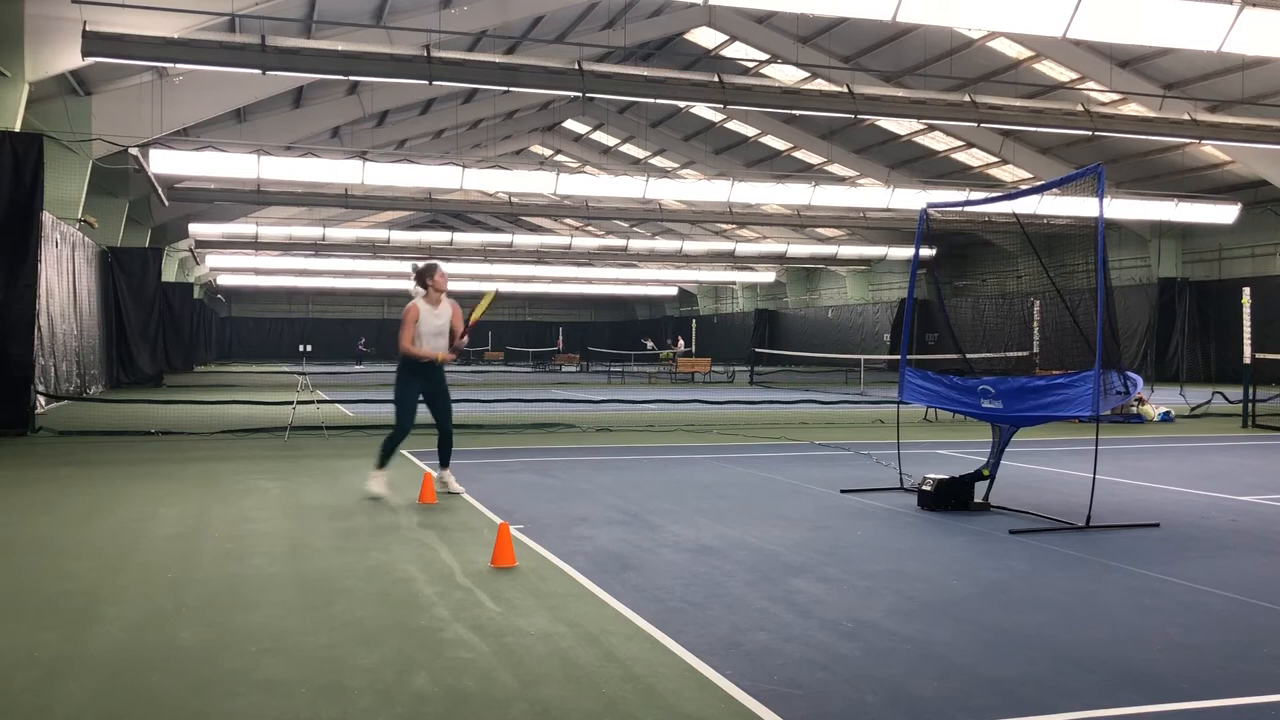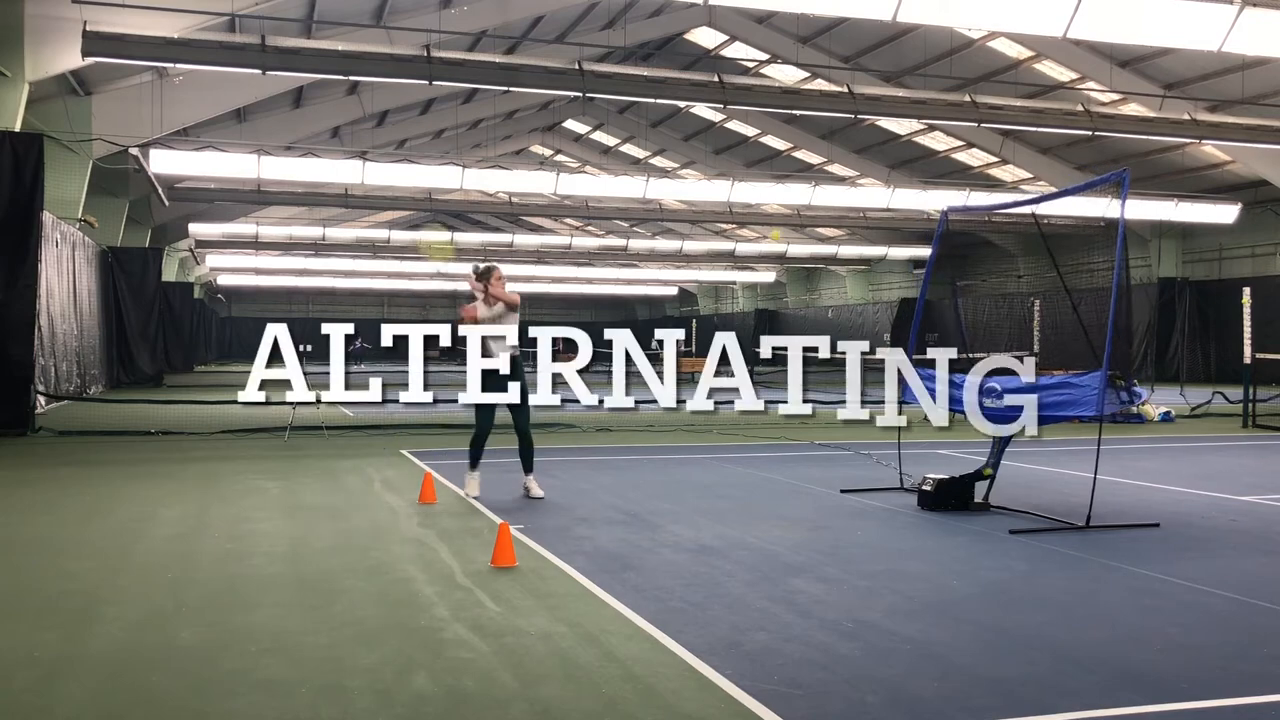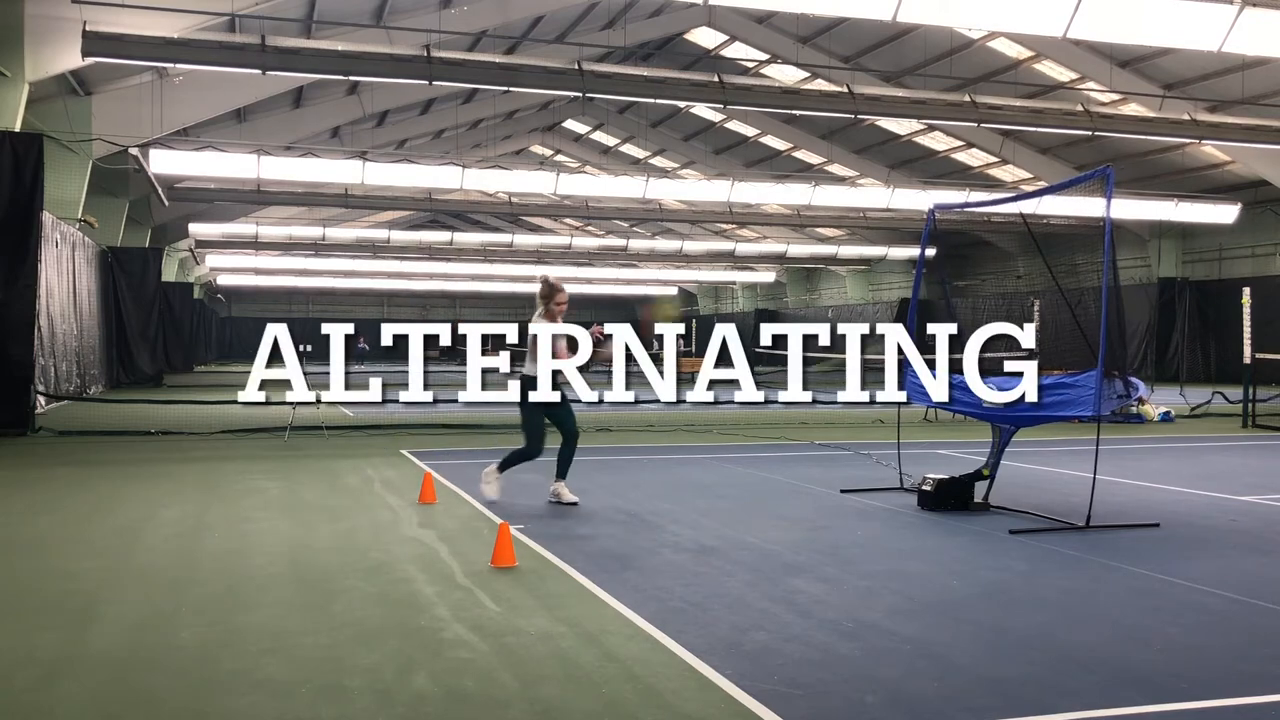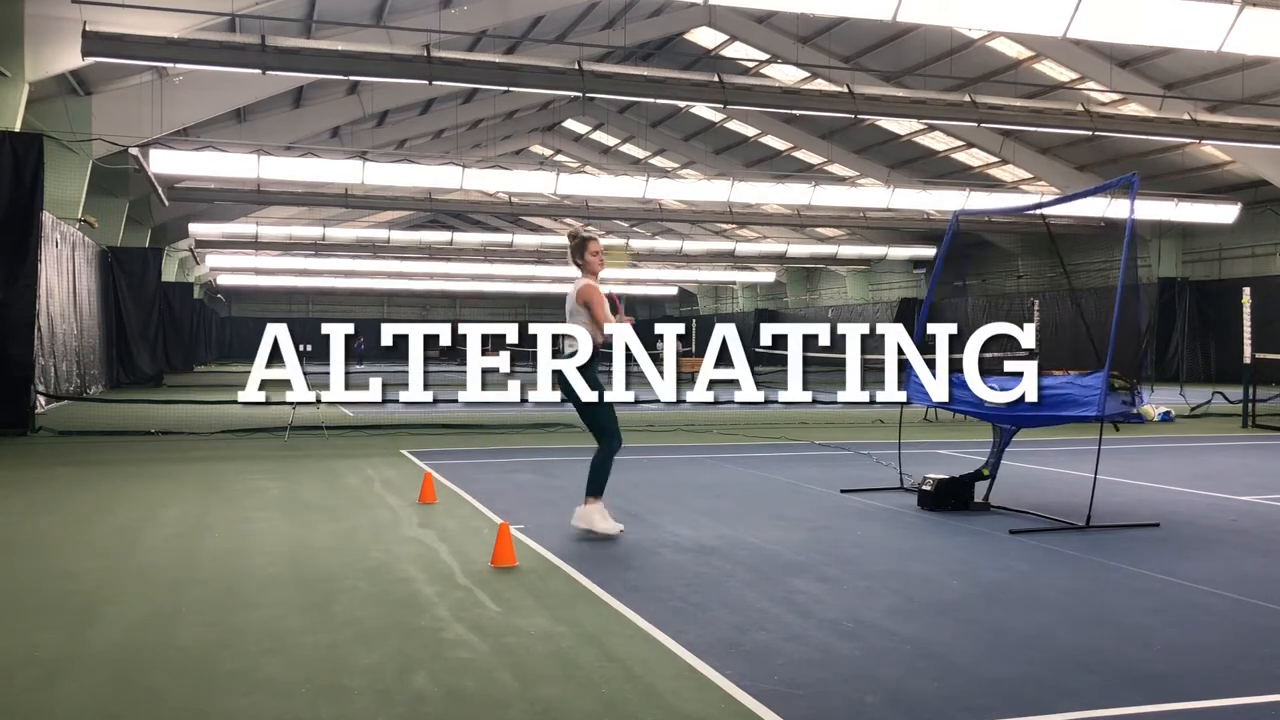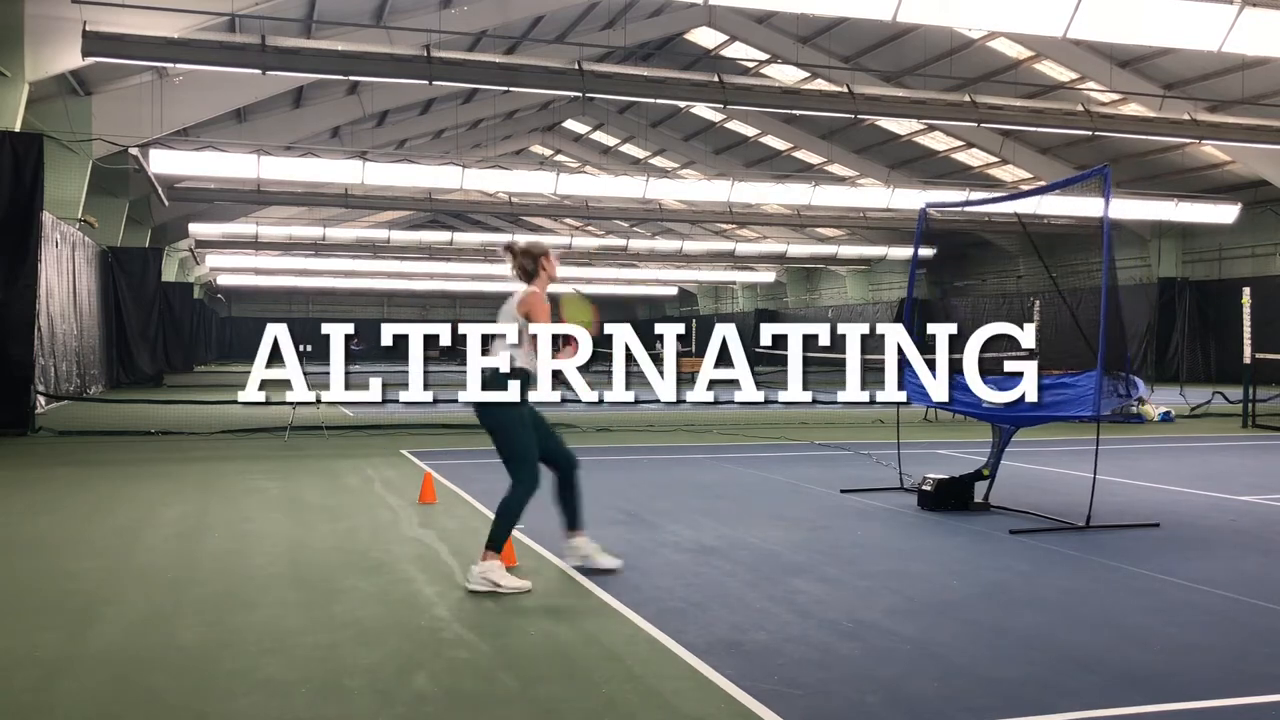
dt=0.7s
person 1, frame 1
left shoulder: (452, 306)
right shoulder: (414, 308)
left elbow: (459, 340)
right elbow: (405, 347)
left wrist: (459, 342)
right wrist: (436, 355)
left hip: (435, 372)
right hip: (411, 372)
left knee: (446, 428)
right knee: (402, 429)
left ankle: (444, 474)
right ankle: (378, 473)
person 1, frame 2
left shoulder: (513, 301)
right shoulder: (473, 310)
left elbow: (510, 298)
left wrist: (487, 289)
right wrist: (468, 320)
left hip: (513, 368)
right hip: (487, 370)
left knee: (523, 428)
right knee: (483, 428)
left ankle: (529, 479)
right ankle: (472, 474)
person 1, frame 3
left shoulder: (552, 317)
left elbow: (562, 341)
left wrist: (587, 333)
right hip: (534, 387)
left knee: (571, 434)
right knee: (534, 448)
left ankle: (558, 486)
right ankle: (494, 472)
person 1, frame 4
left shoulder: (583, 288)
right shoulder: (589, 288)
right elbow: (607, 332)
left wrist: (616, 323)
right wrist: (621, 325)
left hip: (582, 371)
right hip: (582, 372)
left knee: (610, 441)
right knee: (610, 442)
left ankle: (591, 507)
right ankle: (591, 509)
person 1, frame 5
left shoulder: (522, 299)
right shoulder: (535, 298)
left wrist: (565, 355)
right wrist: (570, 354)
left hip: (509, 395)
right hip: (503, 395)
left knee: (565, 465)
right knee: (526, 481)
left ankle: (578, 545)
right ankle: (488, 566)
